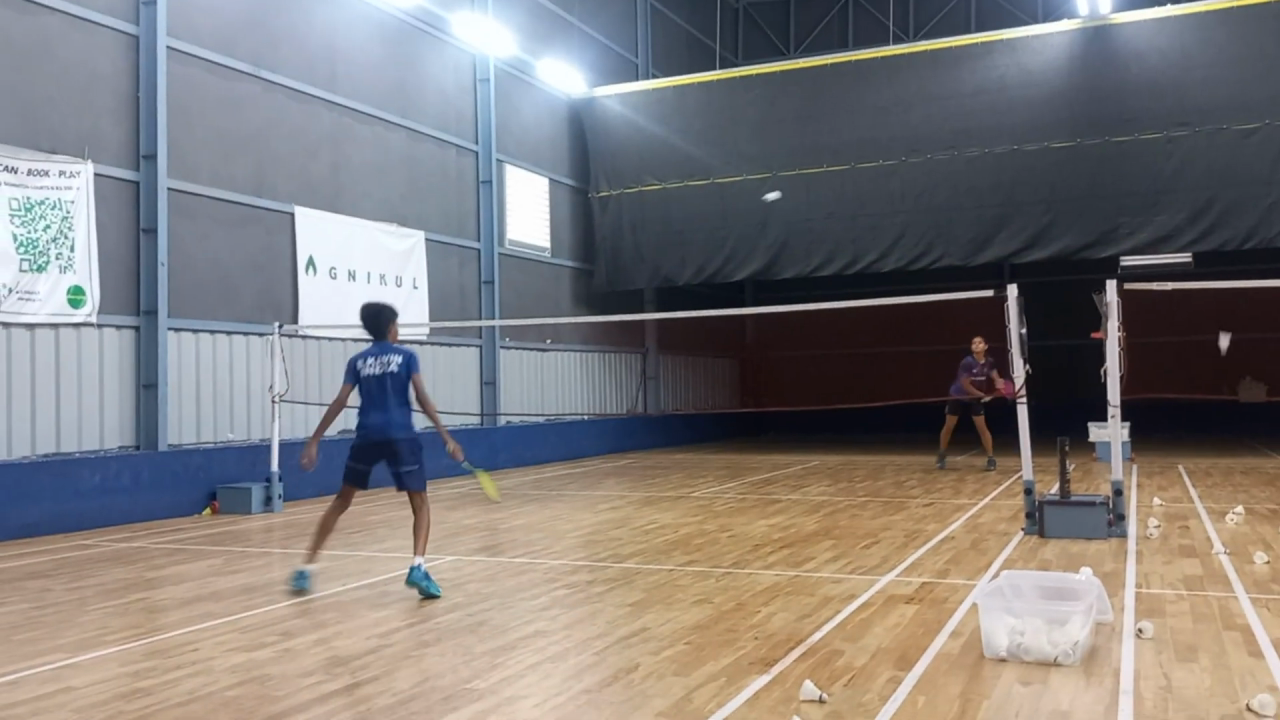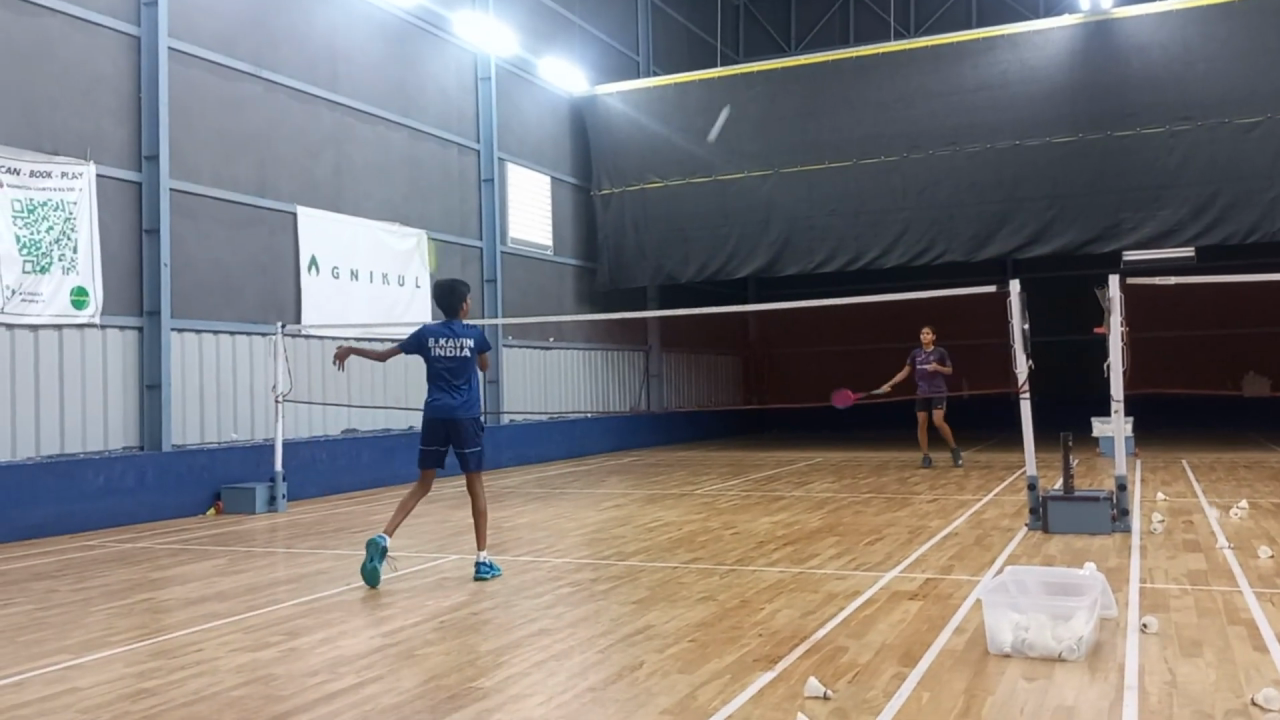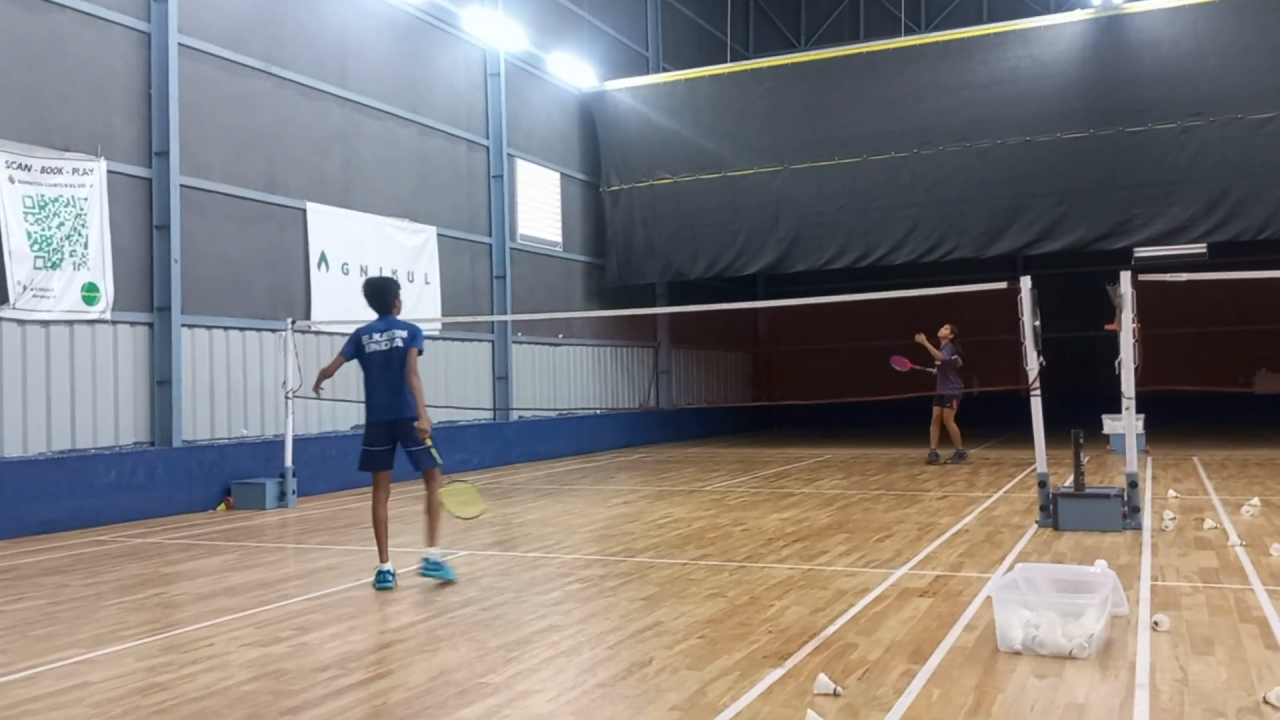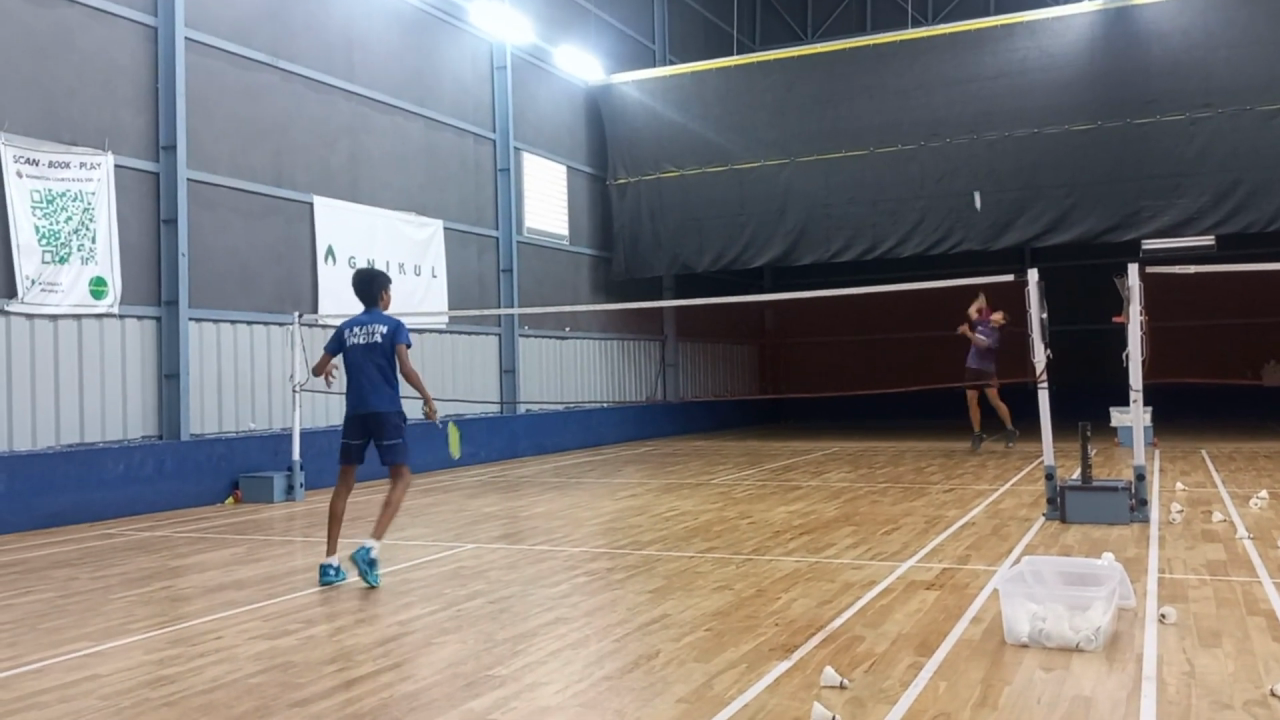
dt=0.7s
person 1, frame 1
left shoulder: (357, 361)
right shoulder: (406, 357)
left elbow: (339, 403)
right elbow: (422, 397)
left wrist: (314, 442)
right wrist: (446, 437)
left hip: (366, 437)
right hip: (400, 436)
left knee: (341, 501)
right knee: (421, 507)
left ankle: (306, 568)
right ankle: (418, 568)
person 1, frame 2
left shoulder: (426, 334)
right shoulder: (475, 334)
left elbow: (383, 355)
left wrist: (349, 350)
left hip: (434, 416)
right hip: (465, 417)
left knee: (422, 485)
right knee: (475, 485)
left ankle: (383, 538)
right ankle: (482, 560)
person 1, frame 3
left shoulder: (361, 335)
right shoulder: (409, 331)
left elbow: (329, 370)
right elbow: (411, 372)
left wrist: (319, 381)
right wrist: (422, 414)
left hip: (377, 420)
right hip: (407, 416)
left knee: (381, 490)
right knee: (433, 479)
left ankle: (385, 569)
right ankle: (432, 555)
person 1, frame 4
left shoulder: (346, 328)
right shoulder: (393, 325)
left elbow: (318, 369)
right elbow: (406, 369)
left wrist: (327, 372)
right wrist: (428, 401)
left hip: (356, 412)
right hip: (386, 411)
left knee: (345, 481)
right knee: (400, 479)
left ankle: (330, 562)
right ankle: (370, 546)
